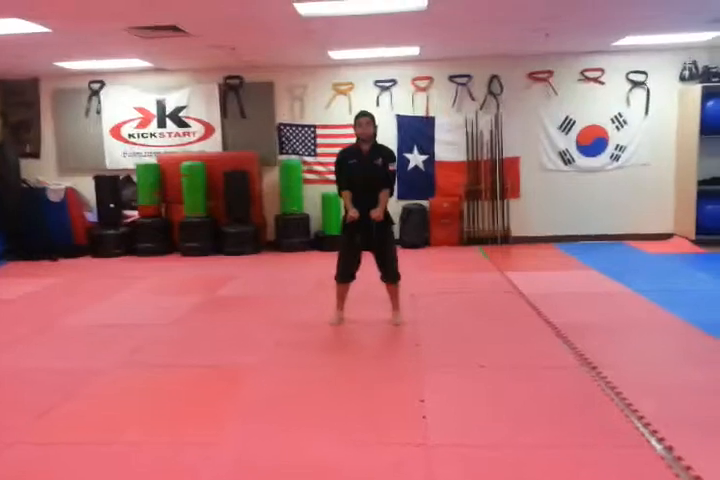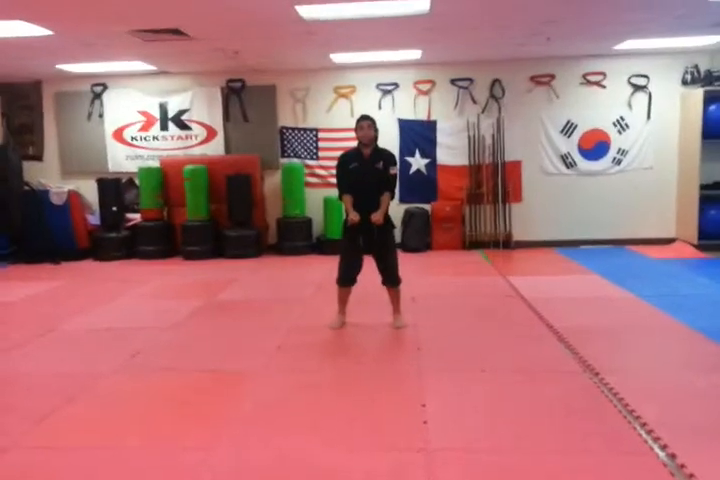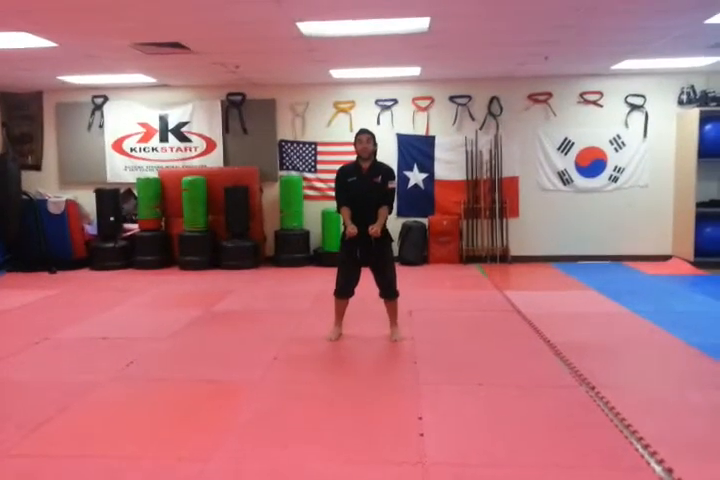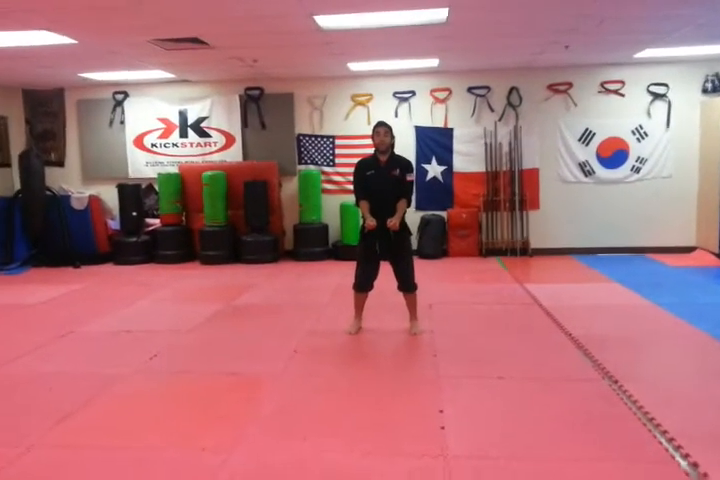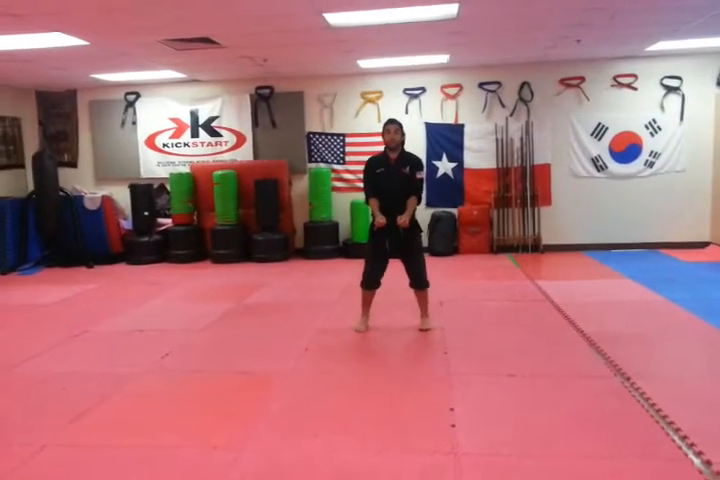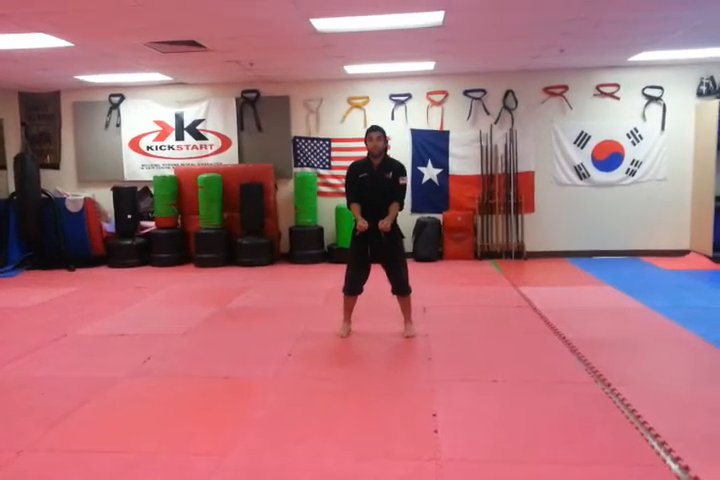
dt=0.5s
person 1, frame 1
left shoulder: (386, 154)
right shoulder: (345, 156)
left elbow: (387, 186)
right elbow: (343, 186)
left wrist: (380, 208)
right wrist: (350, 208)
left hip: (378, 216)
right hip: (354, 216)
left knee: (389, 266)
right knee: (345, 267)
left ankle: (395, 310)
right ankle: (339, 311)
person 1, frame 2
left shoulder: (387, 158)
right shoulder: (346, 159)
left elbow: (388, 190)
right elbow: (344, 190)
left wrist: (381, 211)
right wrist: (351, 211)
left hip: (380, 220)
right hip: (354, 220)
left knee: (390, 270)
right knee: (346, 271)
left ankle: (397, 313)
right ankle: (341, 314)
person 1, frame 3
left shoulder: (386, 172)
right shoulder: (345, 172)
left elbow: (387, 203)
right elbow: (342, 203)
left wrist: (379, 224)
right wrist: (349, 224)
left hip: (378, 233)
right hip: (353, 233)
left knee: (388, 283)
right knee: (344, 283)
left ankle: (394, 326)
right ankle: (338, 326)
person 1, frame 4
left shoulder: (404, 165)
right shoulder: (363, 166)
left elbow: (405, 196)
right elbow: (361, 197)
left wrist: (397, 217)
right wrist: (367, 217)
left hip: (396, 227)
right hip: (371, 226)
left knee: (406, 276)
right knee: (363, 277)
left ankle: (413, 320)
right ankle: (357, 319)
person 1, frame 5
left shoulder: (414, 162)
right shoulder: (373, 163)
left elbow: (415, 194)
right elbow: (370, 194)
left wrist: (407, 215)
right wrist: (377, 214)
left hip: (406, 224)
right hip: (381, 224)
left knee: (418, 273)
right knee: (370, 273)
left ankle: (425, 317)
right ankle: (364, 317)
person 1, frame 6
left shoulder: (397, 168)
right shoulder: (355, 168)
left elbow: (398, 200)
right elbow: (352, 199)
left wrist: (389, 219)
right wrist: (359, 219)
left hip: (388, 229)
right hip: (363, 230)
left knee: (400, 279)
right knee: (353, 279)
left ankle: (408, 322)
right ankle: (346, 322)
